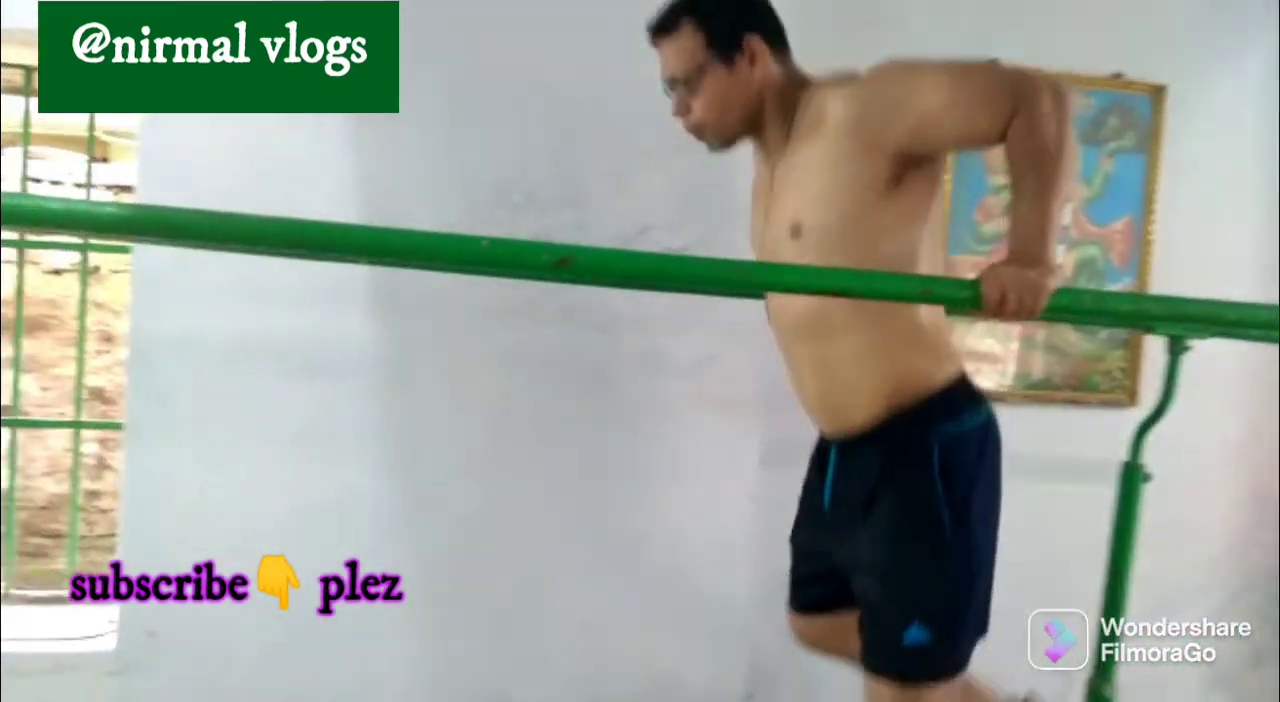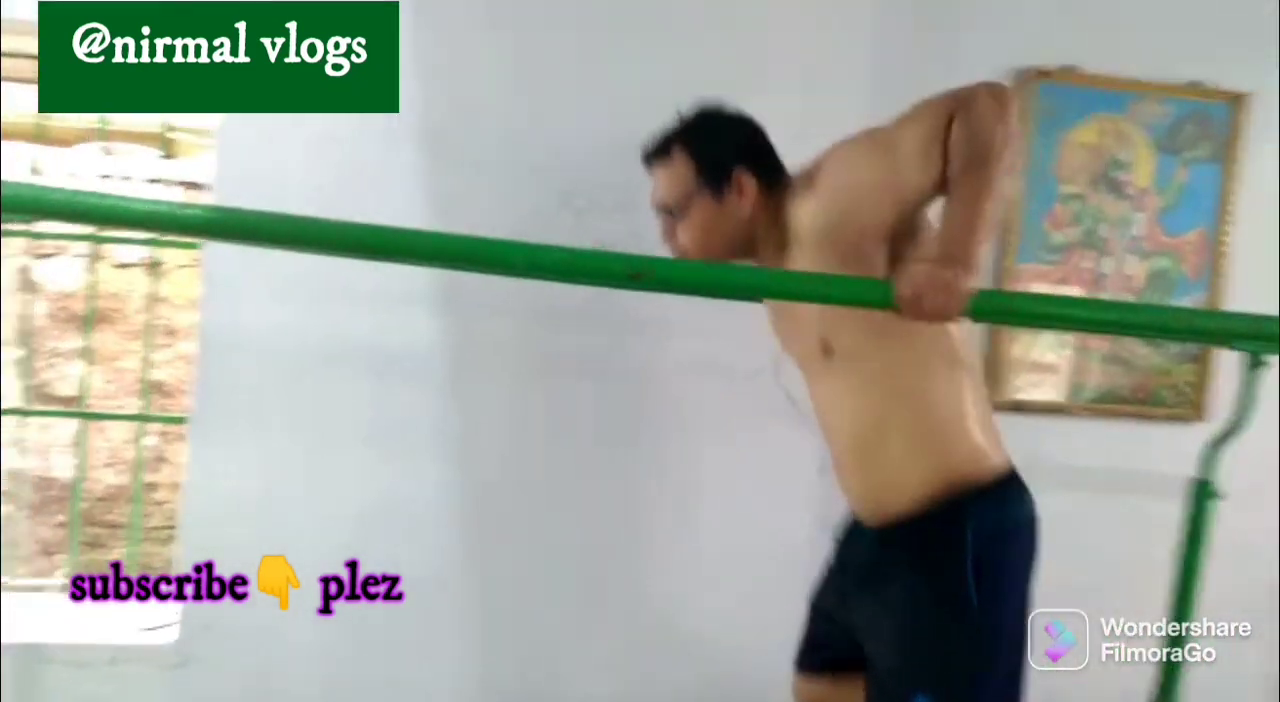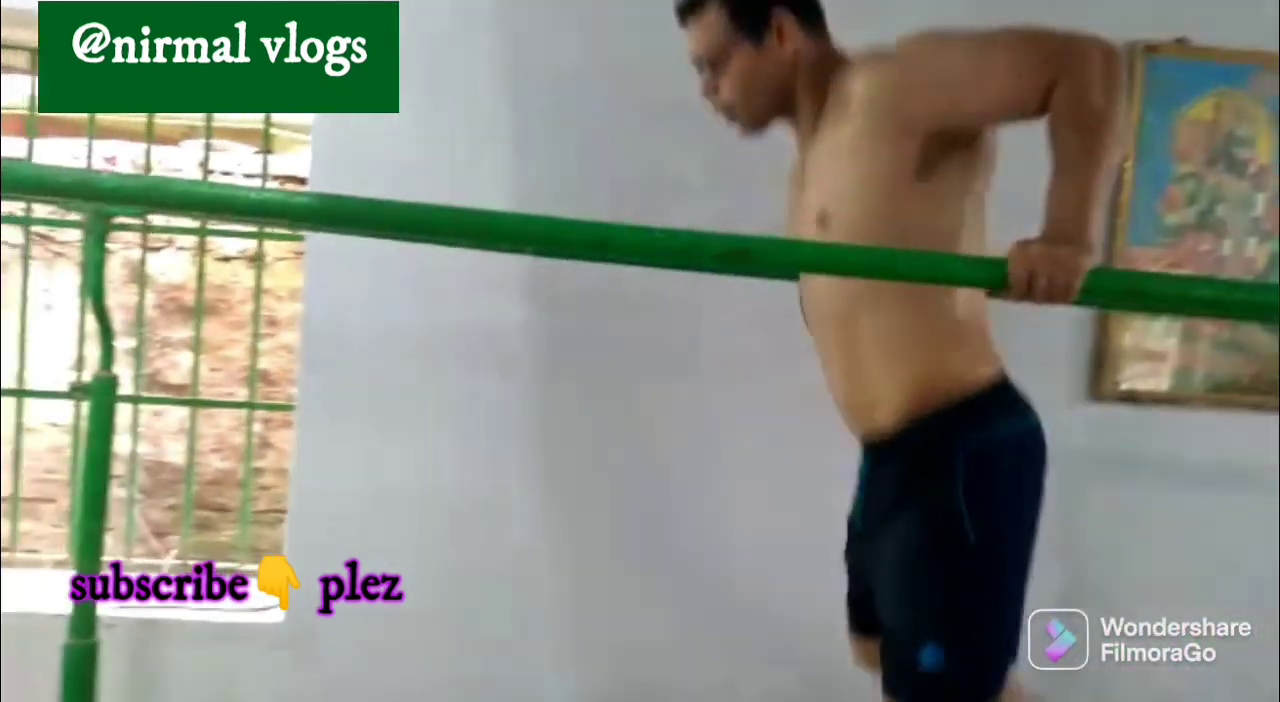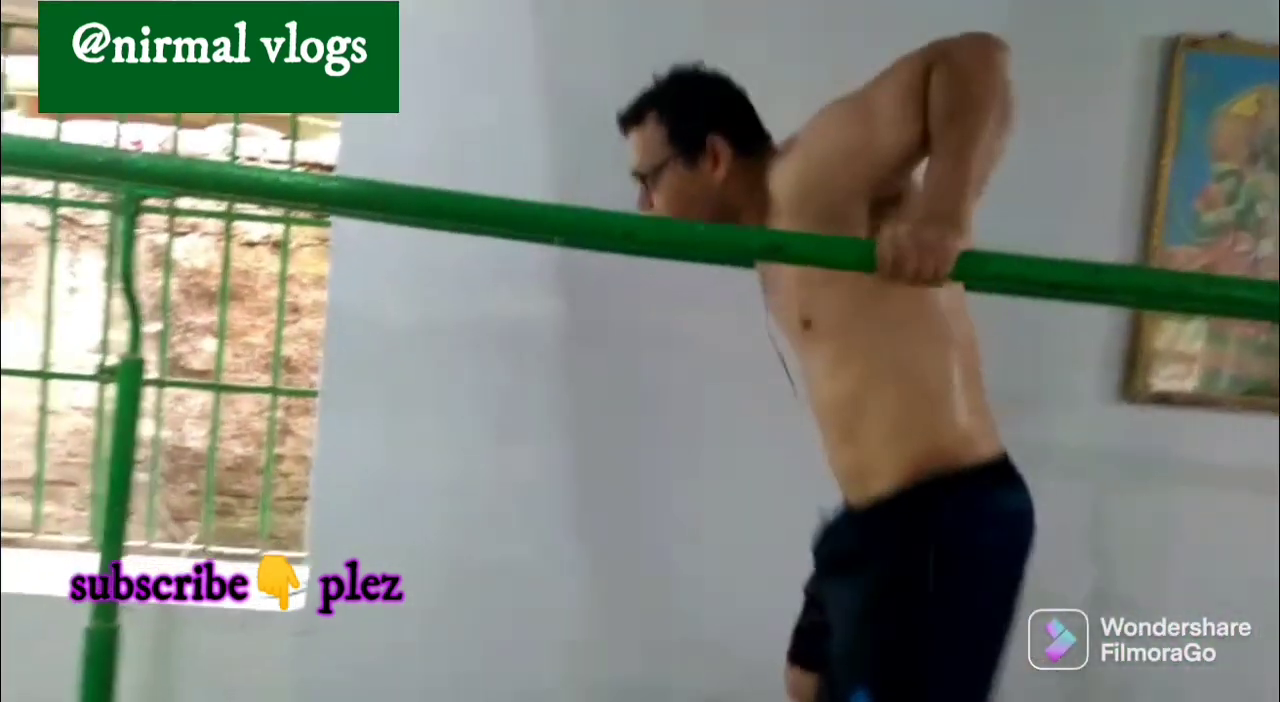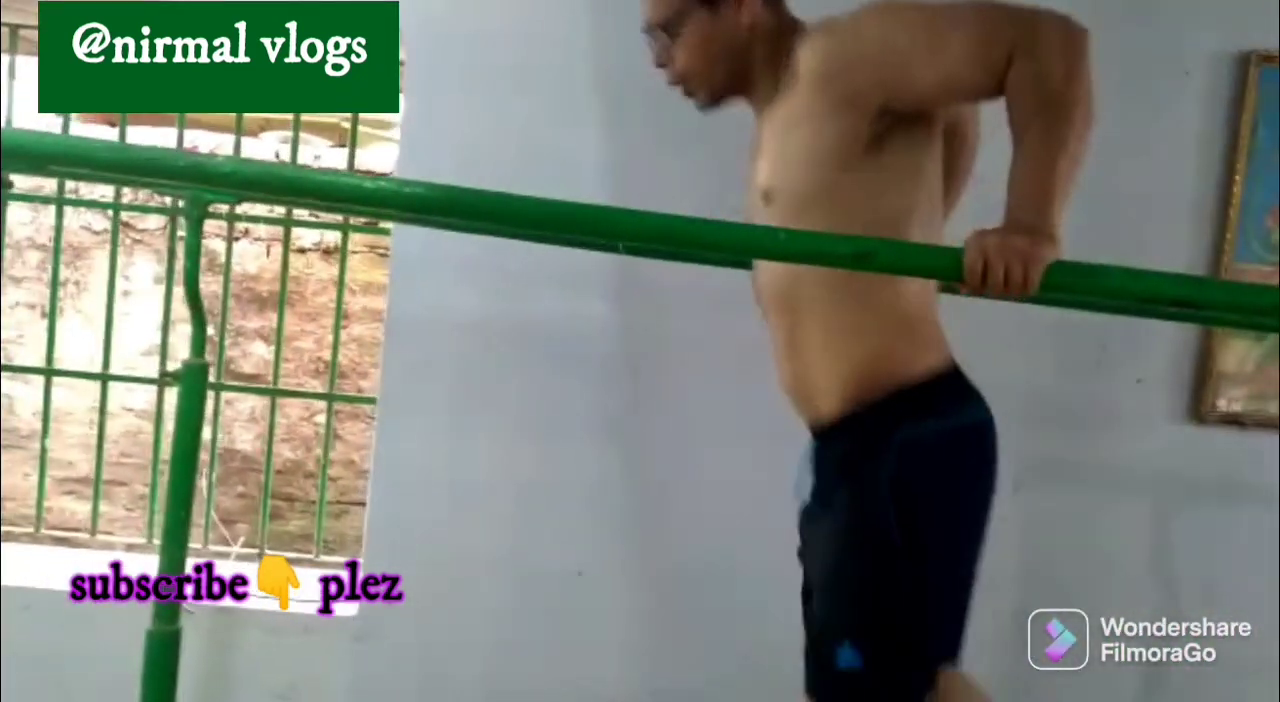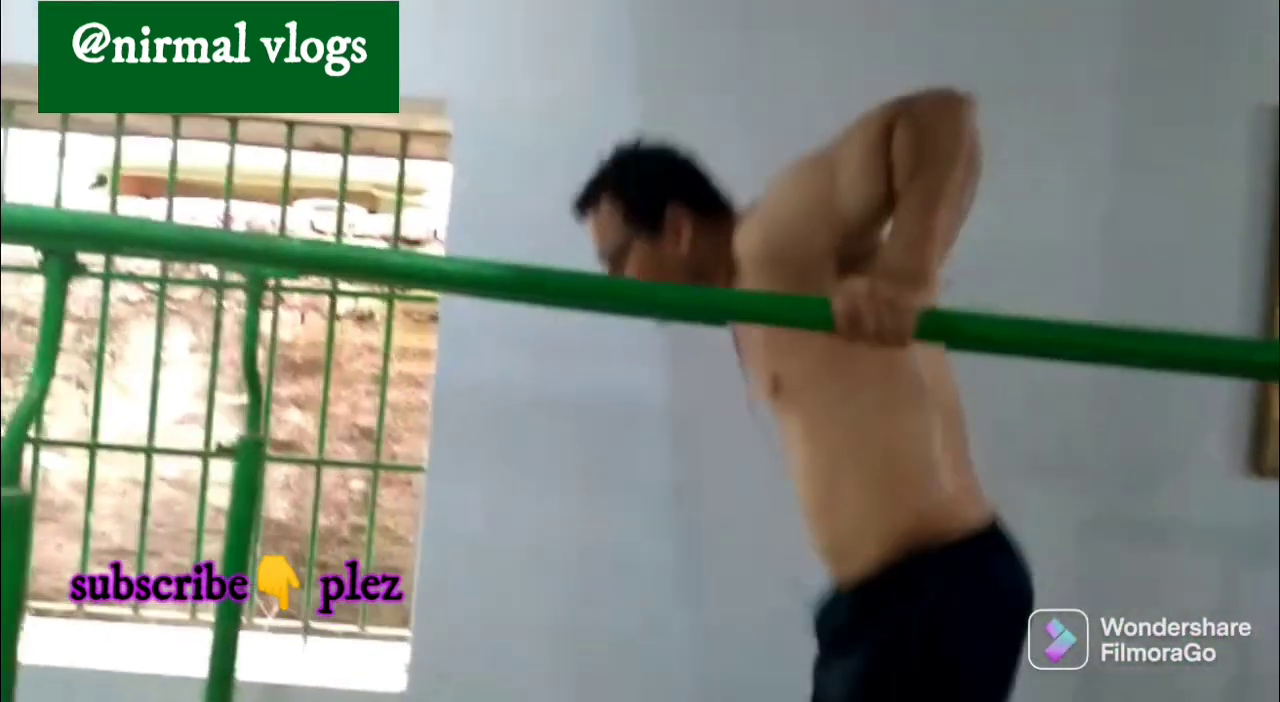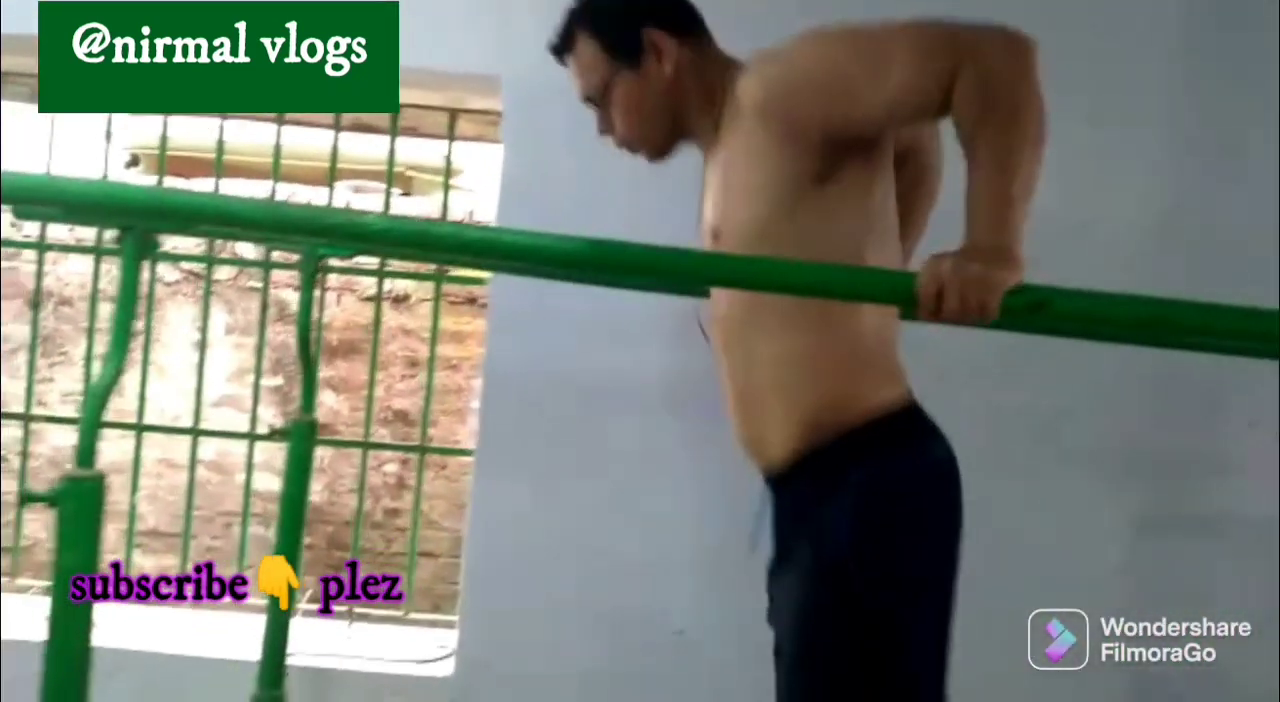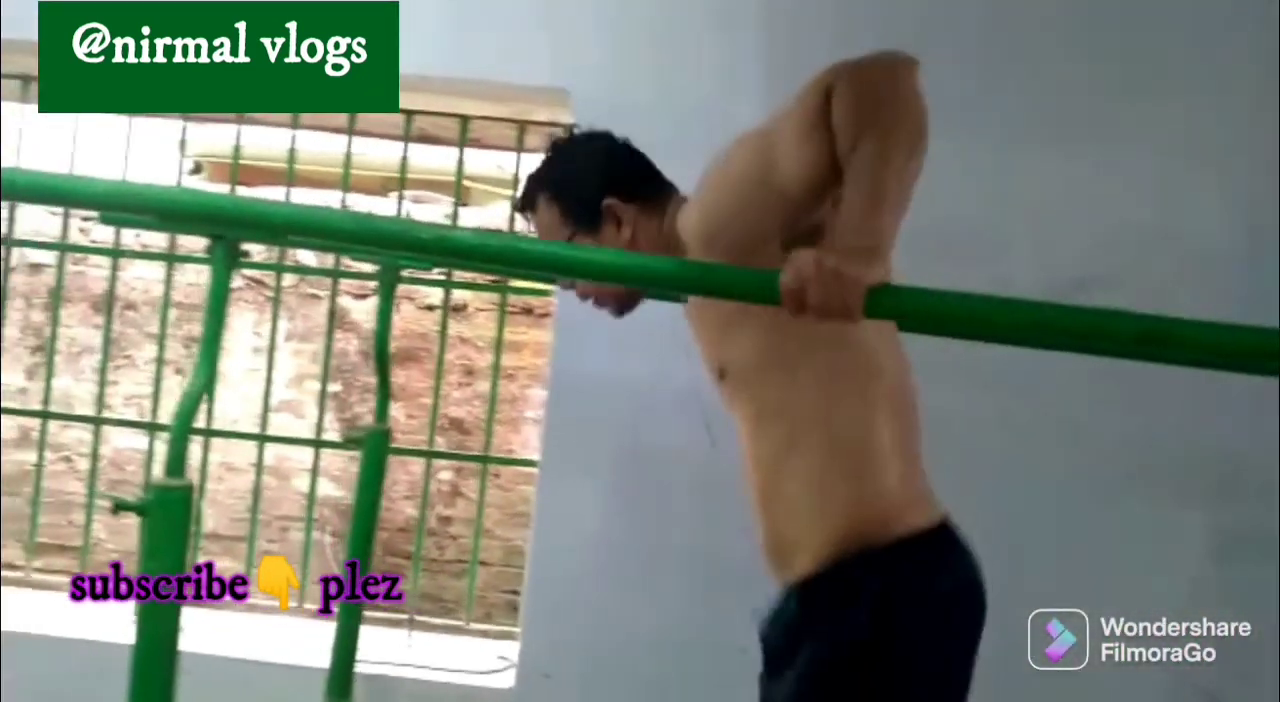
dt=0.3s
person 1, frame 1
left shoulder: (857, 111)
right shoulder: (774, 147)
left elbow: (1037, 96)
left wrist: (1030, 248)
left hip: (928, 447)
right hip: (845, 453)
right knee: (818, 623)
person 1, frame 2
left shoulder: (835, 211)
right shoulder: (780, 248)
left elbow: (984, 104)
left wrist: (956, 259)
left hip: (963, 537)
right hip: (880, 536)
person 1, frame 3
left shoulder: (886, 90)
right shoulder: (822, 127)
left elbow: (1091, 63)
left wrist: (1069, 233)
left hip: (963, 457)
right hip: (898, 457)
person 1, frame 4
left shoulder: (813, 179)
right shoulder: (779, 213)
left elbow: (971, 60)
left wrist: (944, 220)
left hip: (945, 520)
right hip: (890, 520)
person 1, frame 5
left shoulder: (840, 59)
right shoulder: (789, 102)
right elbow: (950, 124)
left wrist: (1030, 223)
left hip: (909, 445)
right hip: (862, 445)
person 1, frame 6
left shoulder: (778, 242)
right shoulder: (764, 276)
left elbow: (939, 117)
left wrist: (907, 278)
left hip: (938, 595)
right hip: (889, 598)
person 1, frame 7
left shoulder: (780, 90)
right shoulder: (734, 142)
right elbow: (909, 138)
left wrist: (991, 244)
left hip: (869, 488)
right hip: (821, 492)
person 1, frame 8
left shoulder: (725, 224)
right shoulder: (717, 254)
left elbow: (879, 78)
left wrist: (861, 250)
left hip: (886, 592)
right hip: (843, 594)
